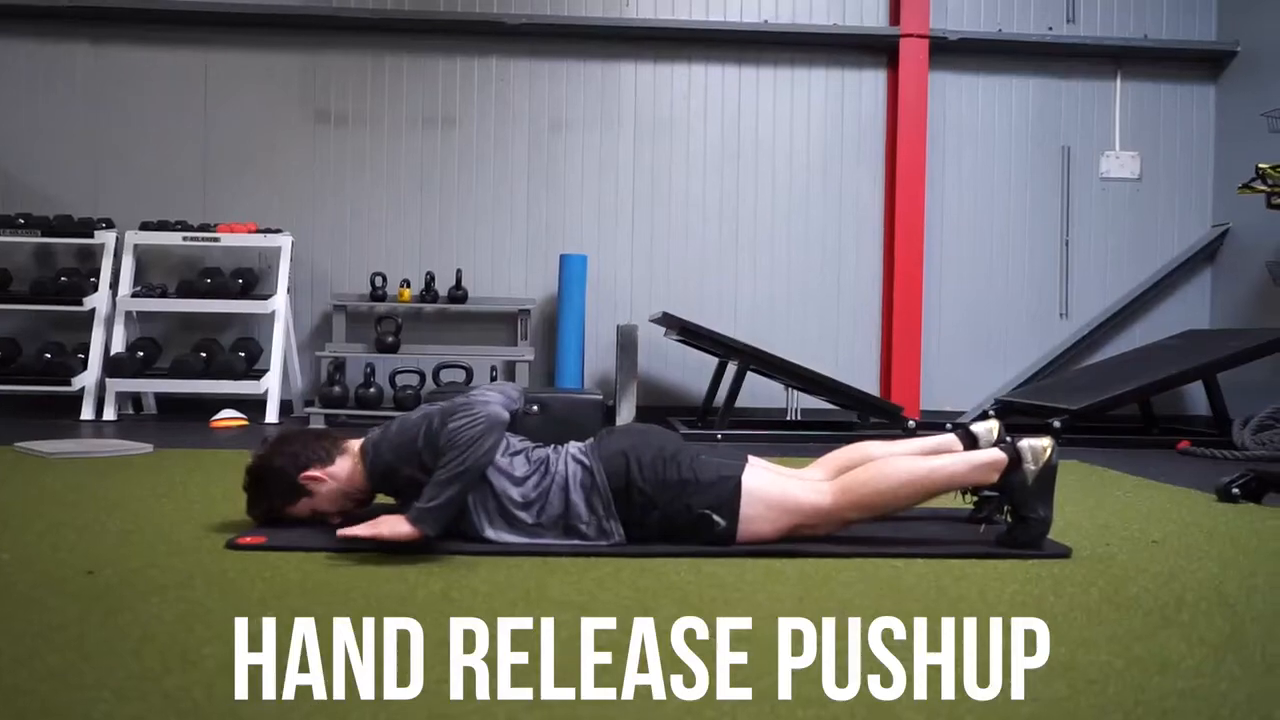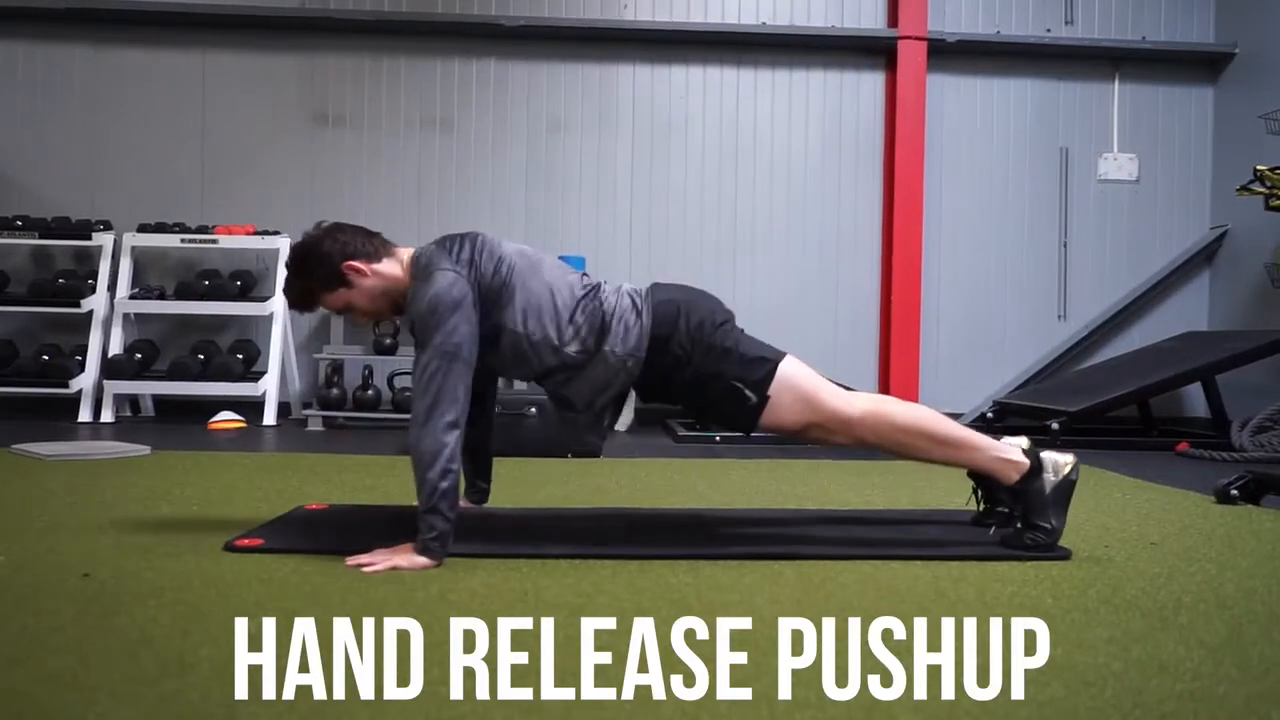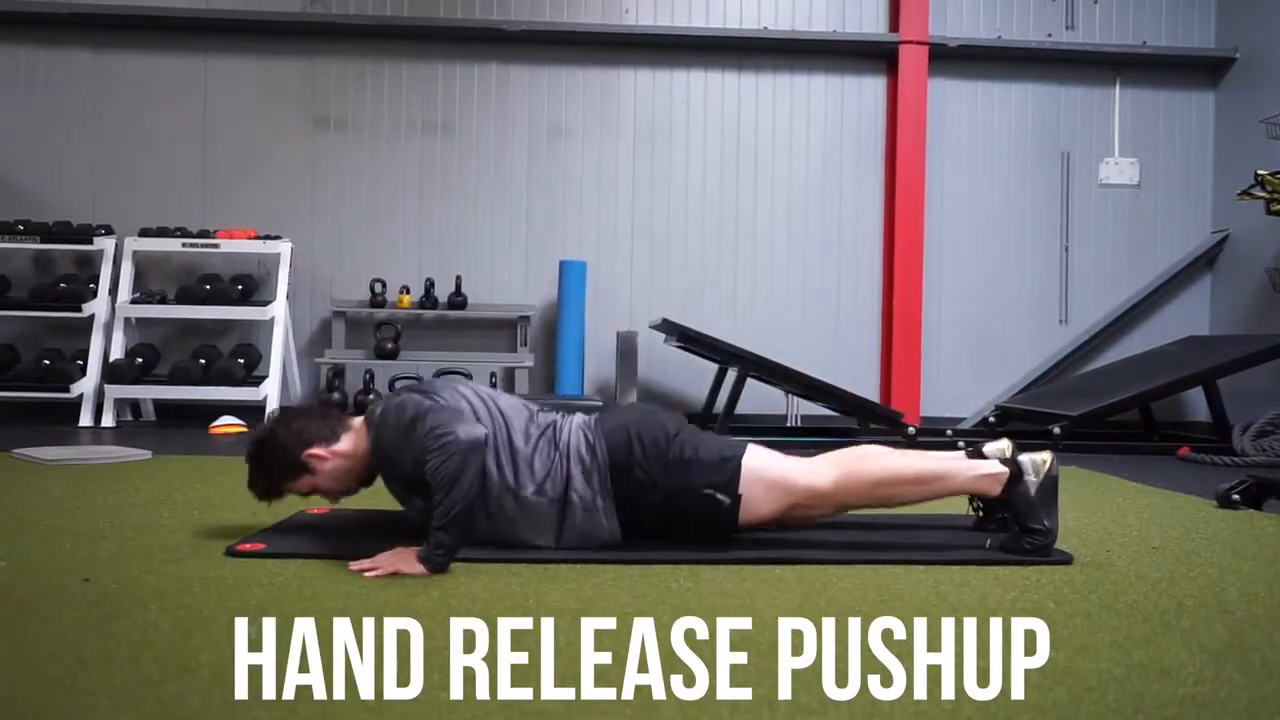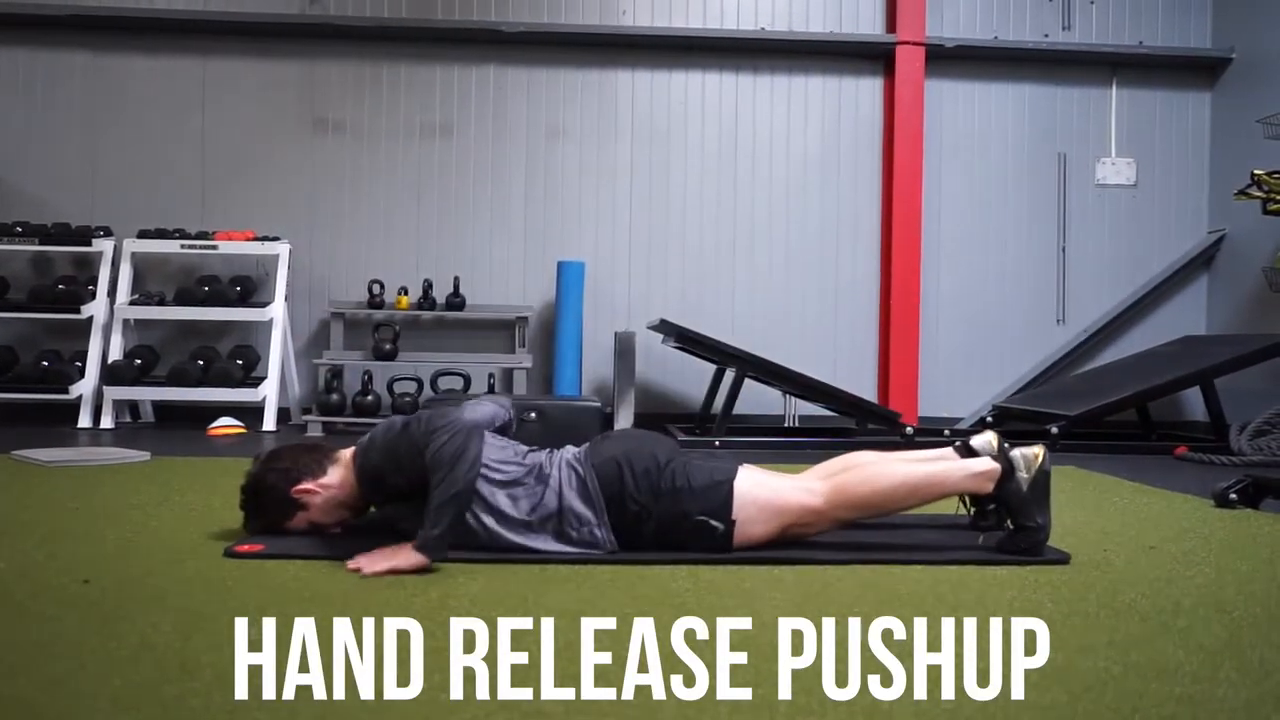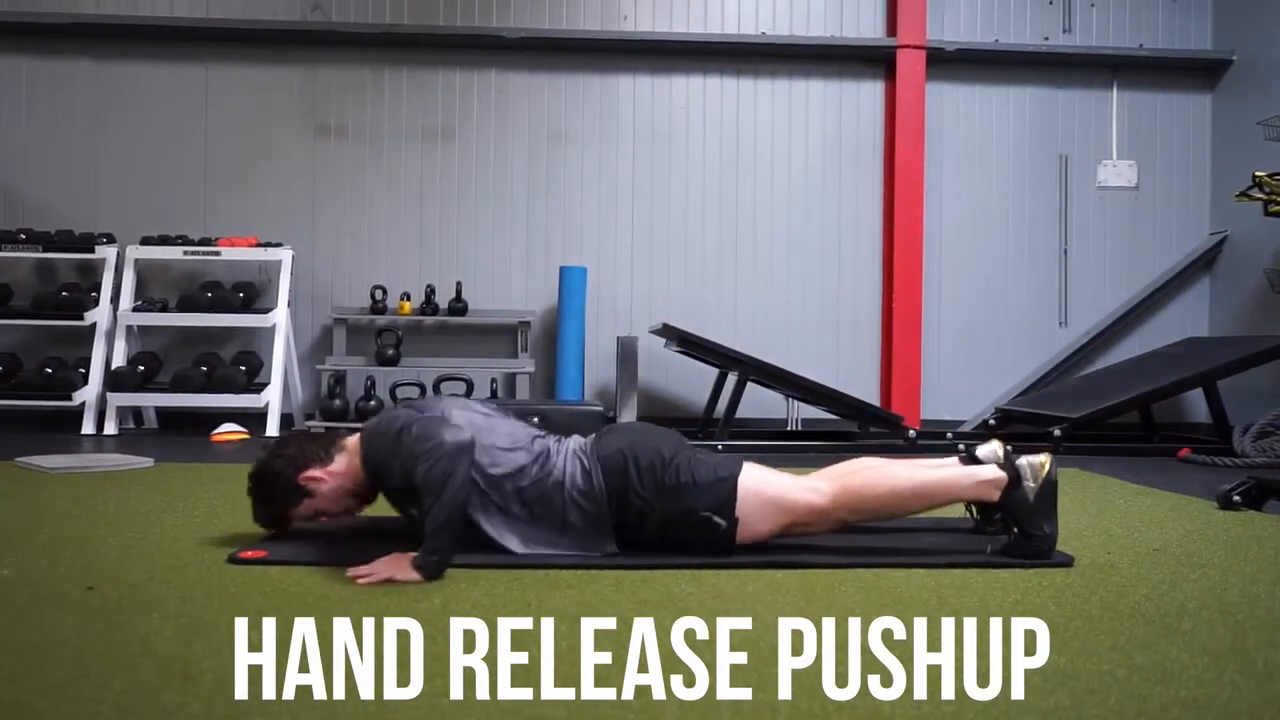
dt=1s
person 1, frame 1
left shoulder: (392, 451)
right shoulder: (405, 451)
left elbow: (483, 413)
right elbow: (503, 392)
left wrist: (420, 517)
left hip: (631, 489)
right hip: (621, 470)
left knee: (825, 505)
right knee: (812, 481)
left ankle: (1006, 462)
right ankle: (967, 443)
person 1, frame 2
left shoulder: (438, 284)
right shoulder: (446, 278)
left elbow: (437, 412)
right elbow: (474, 389)
left wrist: (429, 541)
right wrist: (472, 491)
left hip: (666, 339)
right hip: (654, 338)
left knee: (837, 414)
right knee: (831, 419)
left ankle: (1027, 471)
right ankle: (1002, 462)
person 1, frame 3
left shoulder: (392, 425)
right shoulder: (413, 410)
left elbow: (465, 441)
left wrist: (432, 553)
right wrist: (445, 516)
left hip: (625, 468)
right hip: (617, 450)
left knee: (814, 488)
right knee: (808, 483)
left ankle: (1005, 475)
right ankle: (982, 457)
person 1, frame 4
left shoulder: (381, 457)
right shoulder: (397, 465)
left elbow: (466, 421)
right elbow: (494, 409)
left wrist: (425, 541)
right wrist: (428, 521)
left hip: (624, 499)
right hip: (613, 479)
left knee: (810, 504)
right knee: (806, 486)
left ankle: (1001, 474)
right ankle: (972, 456)
person 1, frame 5
left shoulder: (389, 435)
right shoulder: (408, 425)
left elbow: (454, 450)
left wrist: (428, 560)
right wrist: (456, 522)
left hip: (627, 486)
right hip: (618, 471)
left knee: (812, 503)
right knee: (810, 496)
left ankle: (1007, 479)
right ankle: (979, 462)
